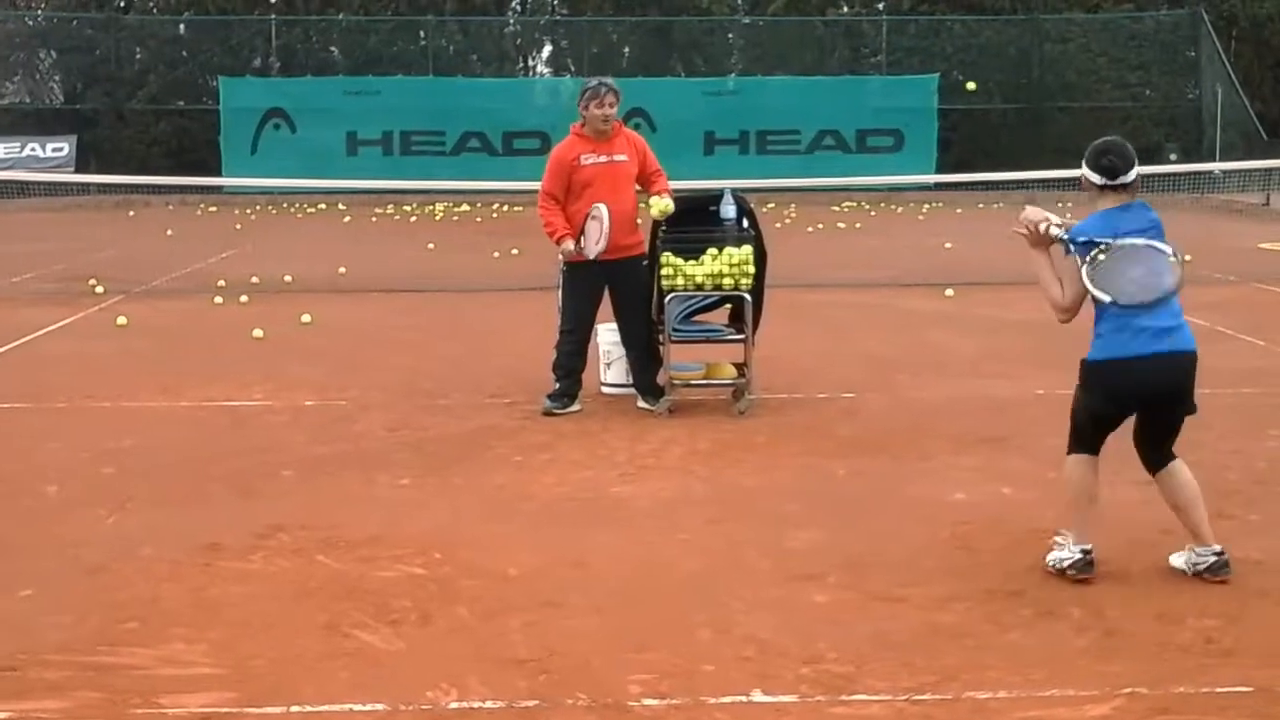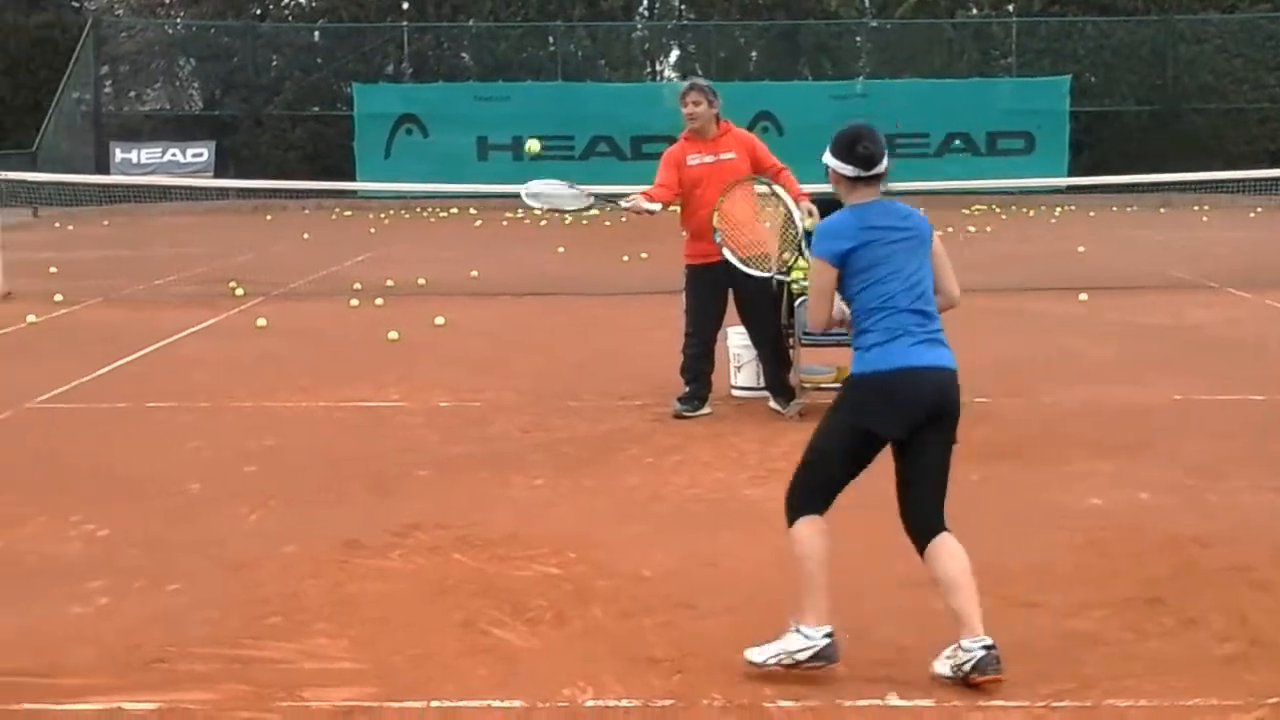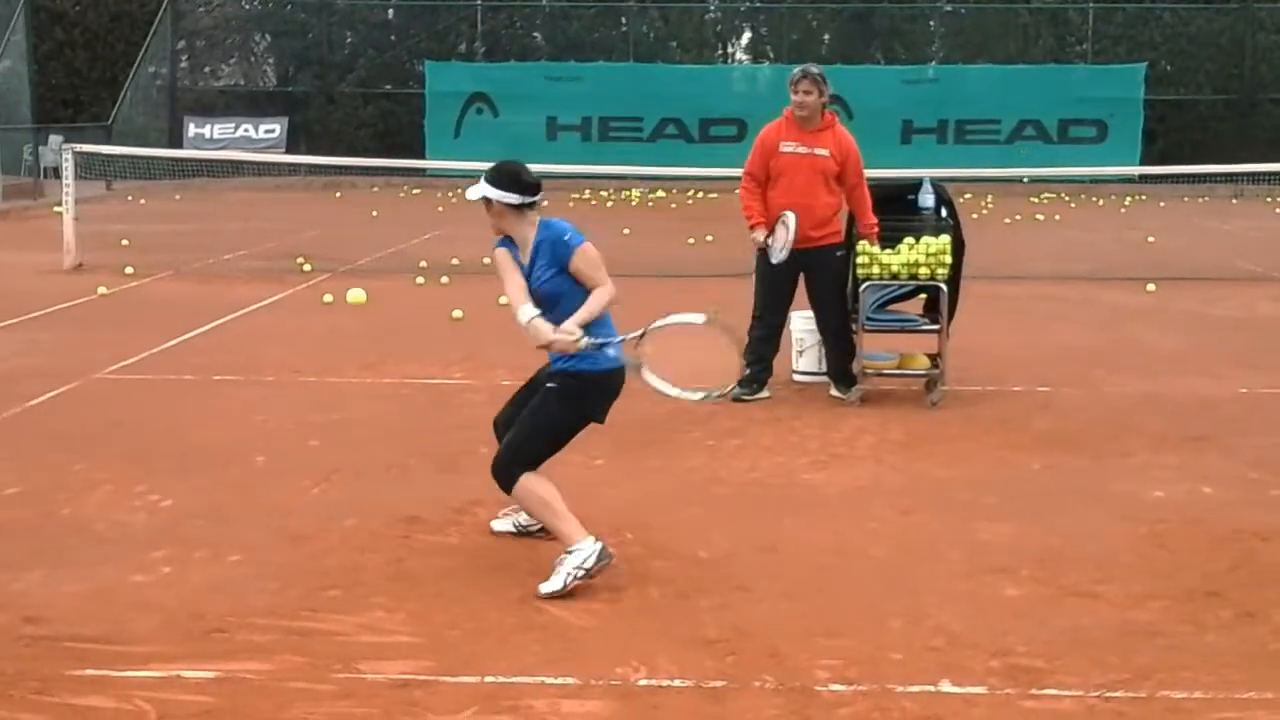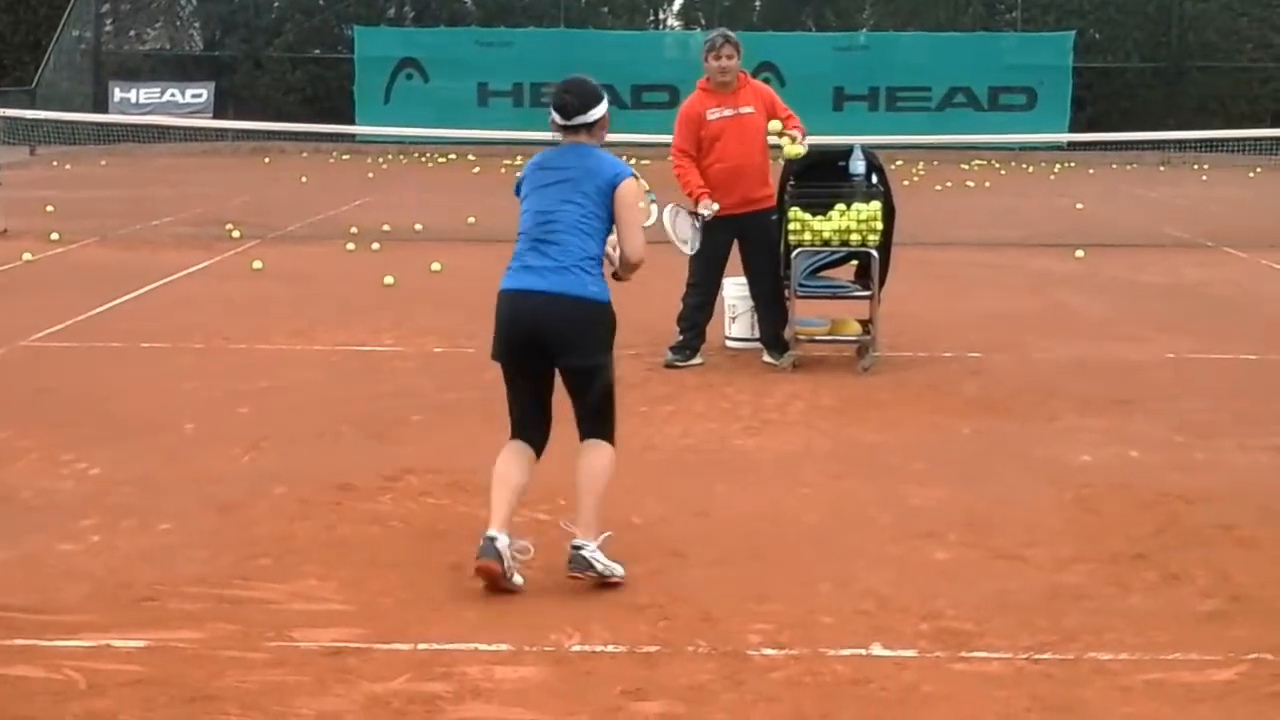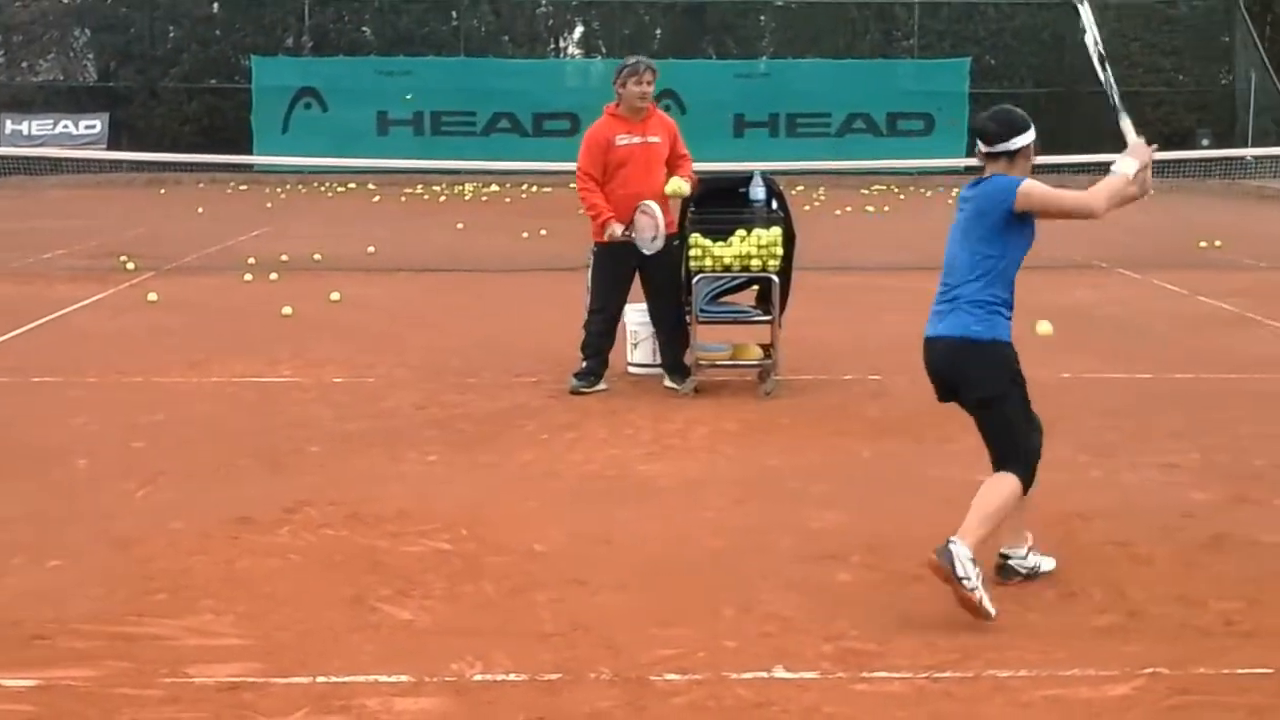
dt=1s
person 1, frame 1
left shoulder: (1085, 231)
right shoulder: (1149, 218)
left elbow: (1064, 308)
left wrist: (1040, 251)
right wrist: (1051, 228)
left hip: (1117, 364)
right hip: (1178, 357)
left knee: (1082, 444)
right knee: (1158, 451)
left ankle: (1078, 549)
right ankle: (1208, 551)
person 1, frame 2
left shoulder: (833, 231)
right shoulder: (917, 223)
left elbow: (819, 320)
right elbow: (949, 296)
left hip: (881, 383)
right hip: (938, 381)
left knee: (806, 501)
right knee: (927, 525)
left ankle: (813, 633)
right ankle: (976, 646)
person 1, frame 3
left shoulder: (559, 237)
right shoulder: (505, 248)
left elbow: (606, 289)
right elbow: (516, 294)
left wrist: (577, 323)
right wrist: (535, 323)
left hip: (588, 371)
right hip: (586, 368)
left knee: (508, 464)
right knee: (507, 427)
left ankle: (583, 550)
right ankle: (536, 513)
person 1, frame 4
left shoulder: (532, 170)
right shoulder: (617, 175)
right elbow: (635, 255)
right wrist: (614, 270)
left hip: (517, 303)
right hip: (579, 310)
left knee: (526, 434)
right knee: (597, 432)
left ankle: (496, 539)
right ankle: (586, 546)
person 1, frame 5
left shoulder: (979, 192)
right shoulder: (1008, 191)
left elbow: (1068, 207)
right elbow: (1092, 203)
left wrist: (1127, 188)
right wrist: (1132, 161)
left hip: (945, 344)
right hip: (976, 347)
left knee: (1019, 438)
right knee: (1020, 463)
left ankle: (1013, 551)
right ankle: (959, 552)
person 2, frame 1
left shoulder: (633, 142)
right shoulder: (566, 151)
left elbow: (654, 175)
right elbow: (549, 200)
left wrist: (662, 195)
right wrist: (562, 237)
left hip: (630, 254)
right hip: (582, 257)
left knee: (639, 327)
right knee: (574, 329)
left ankle: (648, 390)
right ankle: (565, 393)
person 2, frame 2
left shoulder: (743, 141)
right shoulder: (676, 153)
left elbow: (776, 172)
right elbow: (663, 189)
left wrist: (800, 199)
right wrist: (644, 199)
right hip: (702, 258)
left knee: (764, 326)
right knee: (699, 332)
left ankle: (782, 393)
right ankle: (695, 394)
person 2, frame 3
left shoulder: (841, 139)
right shoulder: (771, 135)
left elbow: (856, 188)
right elbow: (751, 182)
left wrist: (869, 233)
right wrist: (757, 224)
left hip: (826, 245)
left knee: (834, 317)
right knee: (766, 317)
left ankle: (843, 380)
right ankle: (755, 379)
person 2, frame 4
left shoulder: (760, 93)
right shoulder: (693, 106)
left elbow: (786, 119)
right elbow: (683, 158)
left wrist: (794, 132)
right wrist: (700, 194)
left hip: (759, 207)
right hip: (714, 210)
left knee: (767, 281)
right knee: (702, 283)
left ankle: (775, 345)
right ankle: (688, 346)
person 2, frame 5
left shoulder: (666, 124)
right shoulder: (601, 131)
left elbow: (681, 161)
right elbow: (586, 182)
left wrist: (683, 180)
right wrist: (606, 220)
left hip: (661, 233)
right hip: (614, 238)
left knee: (669, 307)
right knee: (604, 309)
left ankle: (676, 370)
right ankle: (591, 371)
